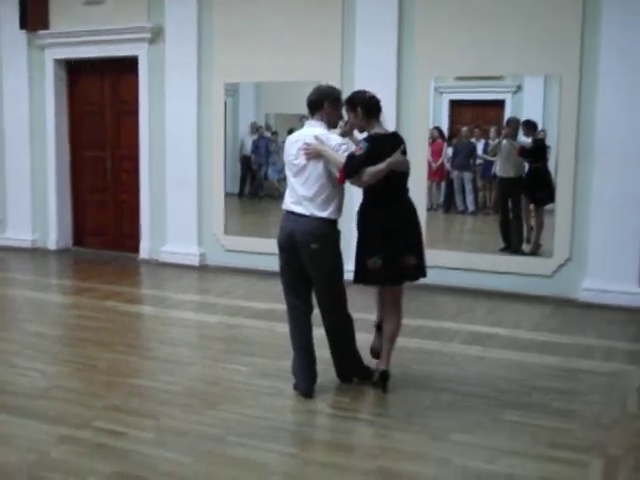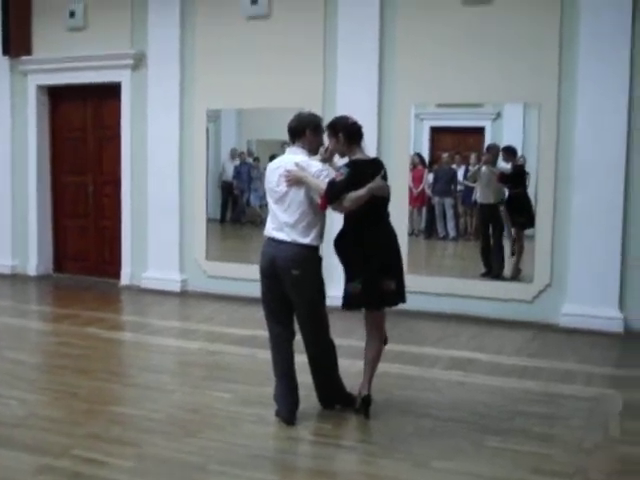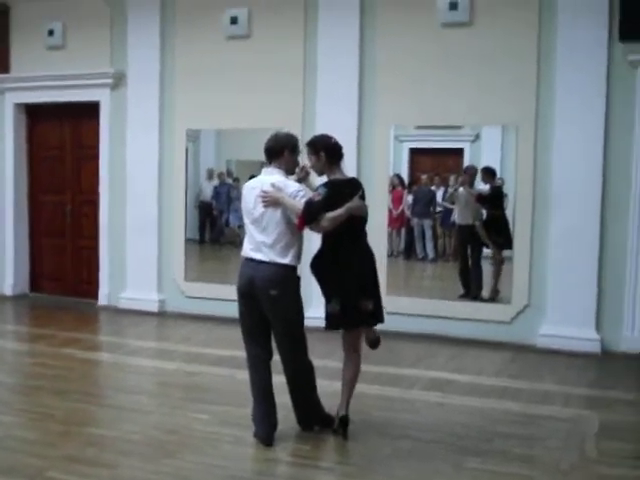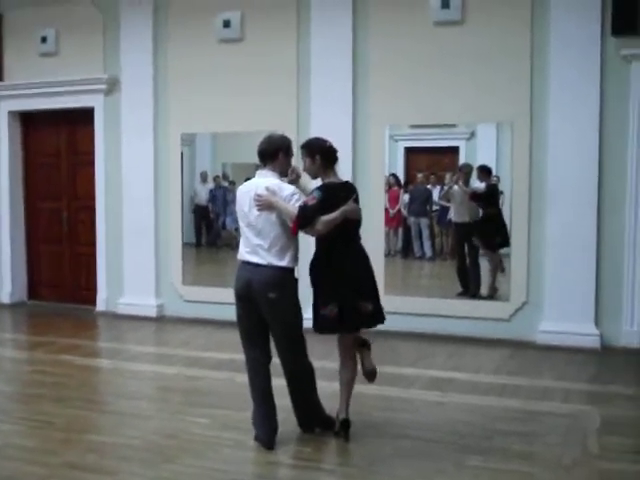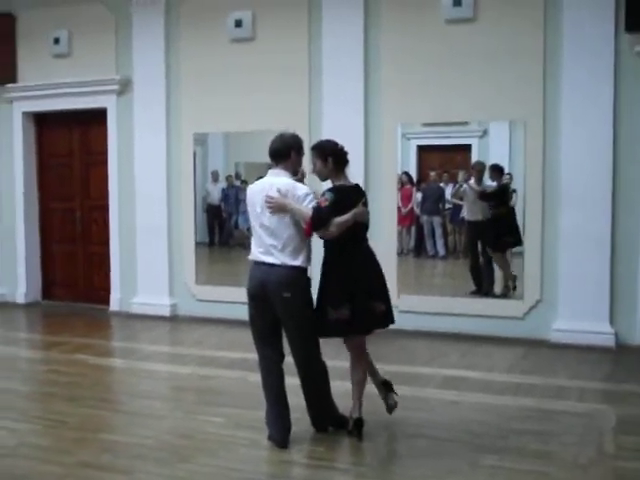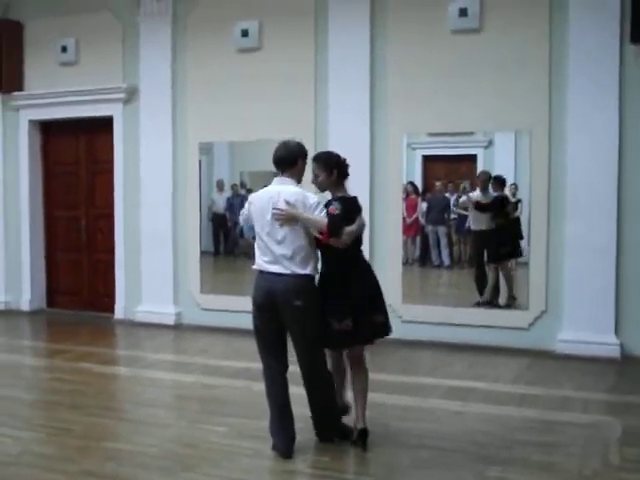
dt=0.3s
person 1, frame 1
left shoulder: (292, 140)
right shoulder: (333, 142)
right elbow: (361, 178)
right wrist: (391, 163)
left hip: (289, 224)
right hip: (317, 229)
left knee: (297, 305)
right knee: (333, 305)
left ankle: (303, 378)
right ankle: (349, 368)
person 1, frame 2
left shoulder: (273, 167)
right shoulder: (314, 169)
right elbow: (343, 204)
right wrist: (372, 188)
left hip: (271, 251)
right hip: (299, 256)
left knee: (279, 332)
right knee: (315, 331)
left ankle: (286, 405)
right ankle: (332, 395)
person 1, frame 3
left shoulder: (249, 187)
right shoulder: (290, 189)
right elbow: (321, 223)
right wrist: (350, 208)
left hip: (248, 271)
right hip: (277, 276)
left knee: (257, 352)
right knee: (293, 352)
left ankle: (264, 426)
right ankle: (310, 416)
person 1, frame 4
left shoulder: (243, 190)
right shoulder: (285, 191)
right elbow: (315, 227)
right wrist: (343, 211)
left hip: (245, 275)
right hip: (274, 278)
left knee: (255, 355)
right knee: (293, 354)
left ankle: (264, 429)
right ankle: (311, 418)
person 1, frame 5
left shoulder: (253, 190)
right shoulder: (298, 191)
right elbow: (326, 229)
right wrist: (355, 215)
left hip: (257, 275)
right hip: (288, 278)
left knee: (268, 355)
right knee: (306, 353)
left ankle: (277, 429)
right ankle: (324, 417)
person 1, frame 6
left shoulder: (256, 199)
right shoulder: (307, 200)
right elbow: (335, 239)
right wrist: (357, 227)
left hip: (264, 284)
right hip: (297, 286)
left knee: (273, 364)
right knee: (312, 361)
left ankle: (282, 439)
right ankle: (329, 427)
person 2, frame 1
left shoulder: (372, 143)
right shoulder: (395, 139)
left elbow: (350, 169)
left wrist: (324, 150)
left hip: (380, 223)
right hip: (400, 221)
right knee: (392, 298)
right ankle: (383, 365)
person 2, frame 2
left shoulder: (353, 168)
right shoulder: (376, 165)
left elbow: (331, 195)
left wrist: (305, 177)
left hip: (361, 247)
right hip: (381, 245)
right knee: (373, 324)
right ankle: (365, 391)
person 2, frame 3
left shoulder: (331, 188)
right shoulder: (354, 185)
left elbow: (308, 215)
left wrist: (281, 198)
left hip: (339, 267)
right hip: (358, 265)
right knee: (351, 345)
right ankle: (342, 411)
person 2, frame 4
left shoulder: (324, 192)
right shoulder: (348, 189)
left elbow: (302, 220)
left wrist: (275, 202)
left hip: (334, 271)
right hip: (354, 268)
right knee: (345, 346)
person 2, frame 5
left shoulder: (335, 194)
right shoulder: (356, 192)
left elbow: (316, 221)
left wrist: (287, 205)
left hip: (344, 275)
right hip: (363, 271)
left knee: (354, 345)
right knee: (355, 345)
person 2, frame 6
left shoulder: (338, 205)
right shoulder: (350, 203)
left elbow: (331, 228)
right elbow: (330, 229)
left wrist: (298, 216)
left hip: (344, 287)
right hip: (354, 283)
left knee: (345, 354)
right knee: (355, 356)
right ankle: (359, 423)
person 3, frame 1
right shoulder: (500, 143)
right elbow: (490, 152)
left wrist: (510, 140)
right wrist: (502, 138)
left hip: (516, 180)
right hip: (502, 180)
left knee: (516, 214)
right knee: (503, 214)
left ankle: (517, 245)
right ankle: (507, 243)
person 3, frame 2
right shoulder: (480, 170)
right elbow: (470, 178)
right wrist: (481, 164)
left hip: (497, 206)
right hip: (483, 207)
left knee: (497, 240)
right knee: (484, 240)
left ankle: (498, 270)
right ankle: (489, 268)
person 3, frame 3
right shoulder: (458, 191)
right elbow: (448, 200)
right wrist: (458, 186)
left hip: (475, 228)
right hip: (461, 228)
left knee: (476, 261)
right knee: (463, 261)
left ankle: (476, 291)
right ankle: (467, 289)
person 3, frame 4
right shoulder: (453, 189)
right elbow: (442, 197)
right wrist: (452, 184)
left hip: (472, 226)
right hip: (458, 226)
left knee: (473, 258)
right knee: (460, 259)
left ankle: (474, 289)
right ankle: (465, 287)
person 3, frame 5
right shoulder: (466, 187)
right elbow: (454, 196)
right wrist: (462, 183)
left hip: (486, 224)
right hip: (471, 224)
left knee: (487, 257)
right knee: (473, 257)
left ankle: (488, 287)
right ankle: (479, 286)
person 3, frame 6
left shoulder: (494, 197)
right shoulder: (471, 196)
right elbow: (457, 205)
left hip: (492, 233)
right hip: (477, 234)
right knee: (478, 267)
left ankle: (493, 298)
right ankle: (483, 296)
person 4, frame 1
left shoulder: (539, 142)
right shoulder: (535, 142)
left elbow: (524, 153)
right elbow: (528, 156)
left hip: (539, 178)
right hip: (533, 176)
left knee: (538, 212)
left ankle: (535, 242)
right ankle: (530, 231)
person 4, frame 2
left shoulder: (518, 168)
right shoulder: (515, 167)
left elbow: (503, 178)
right elbow: (507, 181)
left hip: (520, 203)
right hip: (514, 202)
left knee: (519, 237)
left ankle: (516, 267)
person 4, frame 3
left shoulder: (496, 190)
right shoulder: (493, 189)
left elbow: (481, 199)
right elbow: (486, 202)
left hip: (497, 225)
right hip: (493, 223)
person 4, frame 4
left shoulder: (492, 188)
right shoulder: (489, 188)
left elbow: (476, 196)
right elbow: (482, 202)
left hip: (493, 223)
right hip: (488, 222)
person 4, frame 5
left shoulder: (502, 188)
right shoulder: (501, 187)
left elbow: (485, 196)
left wrist: (471, 185)
left hip: (503, 223)
right hip: (499, 223)
left knee: (497, 254)
right knee: (500, 254)
left ankle: (508, 282)
right ankle: (507, 284)
person 4, frame 6
left shoulder: (498, 199)
right shoulder: (504, 199)
left elbow: (482, 207)
left hip: (501, 235)
right hip: (501, 234)
left knee: (499, 267)
right knee: (493, 266)
